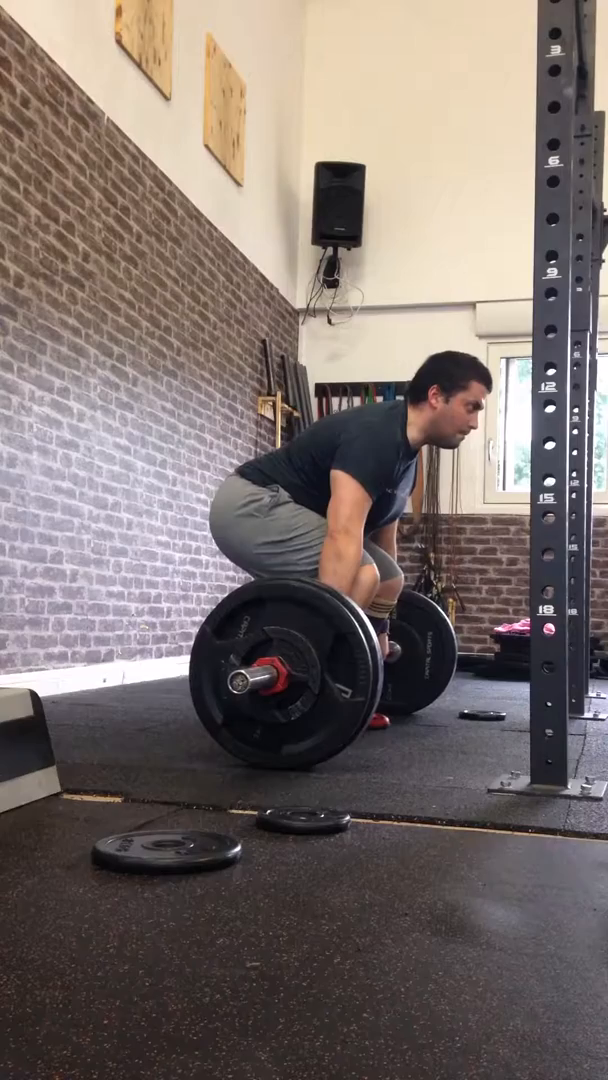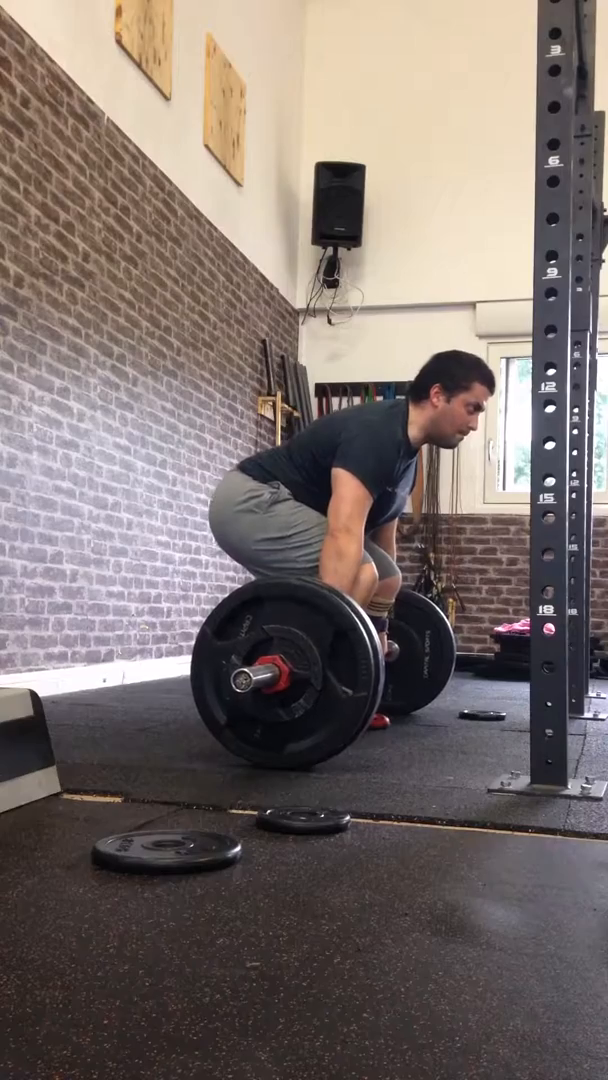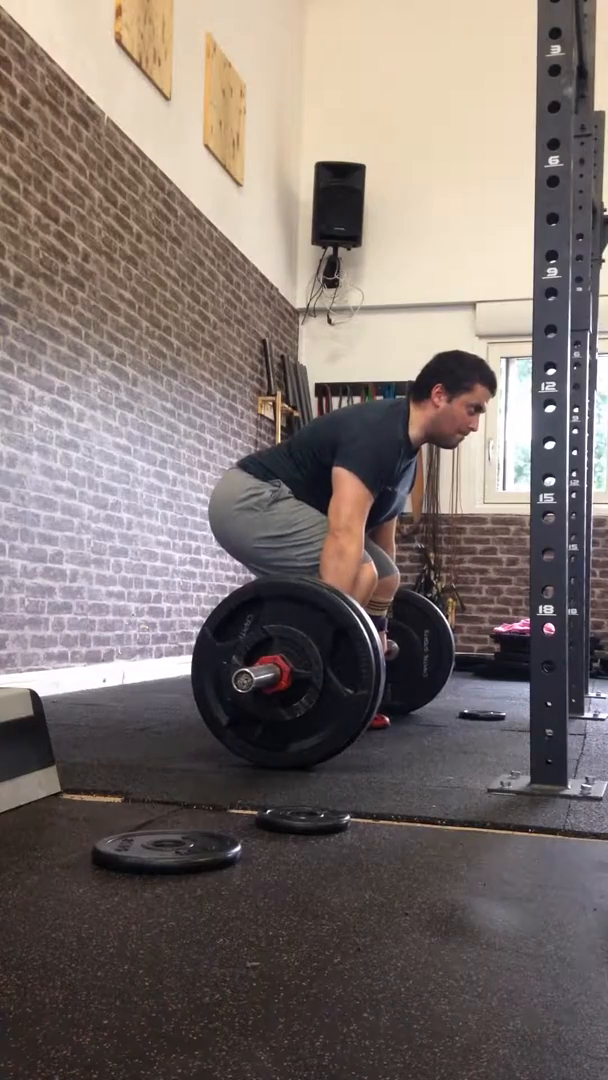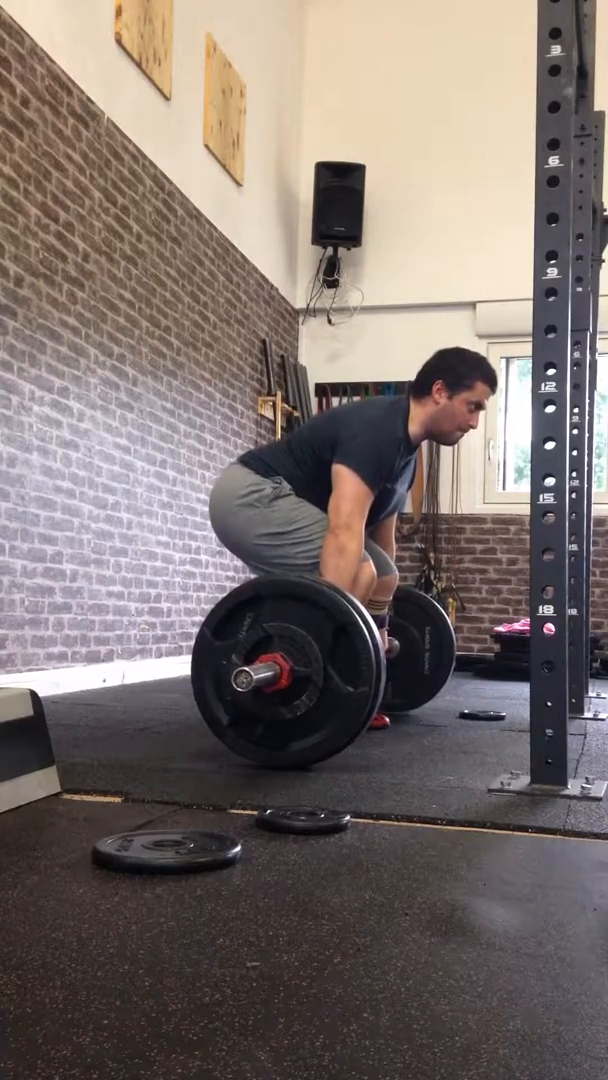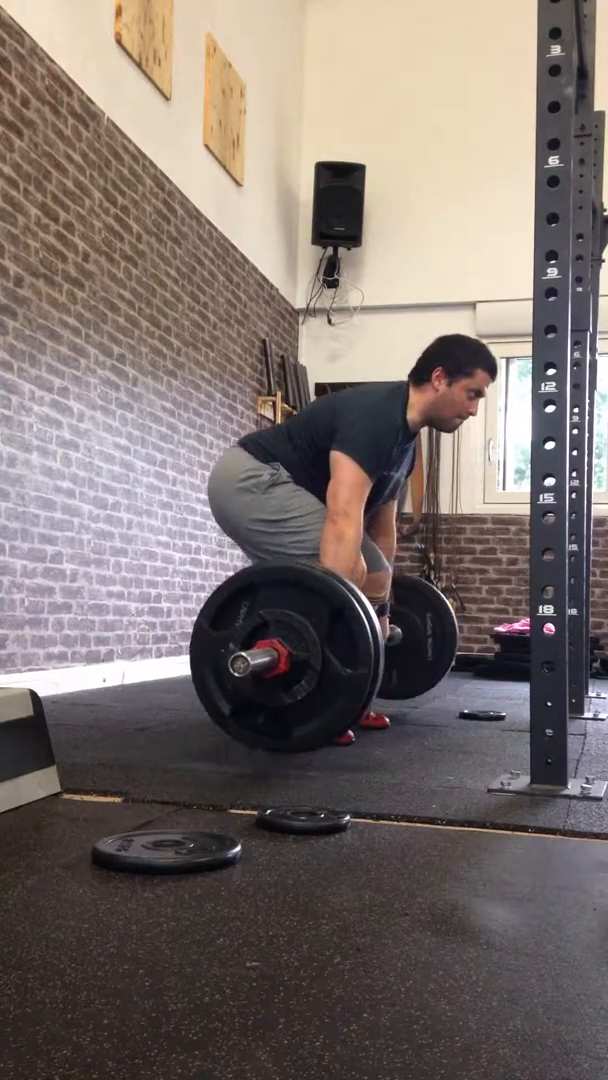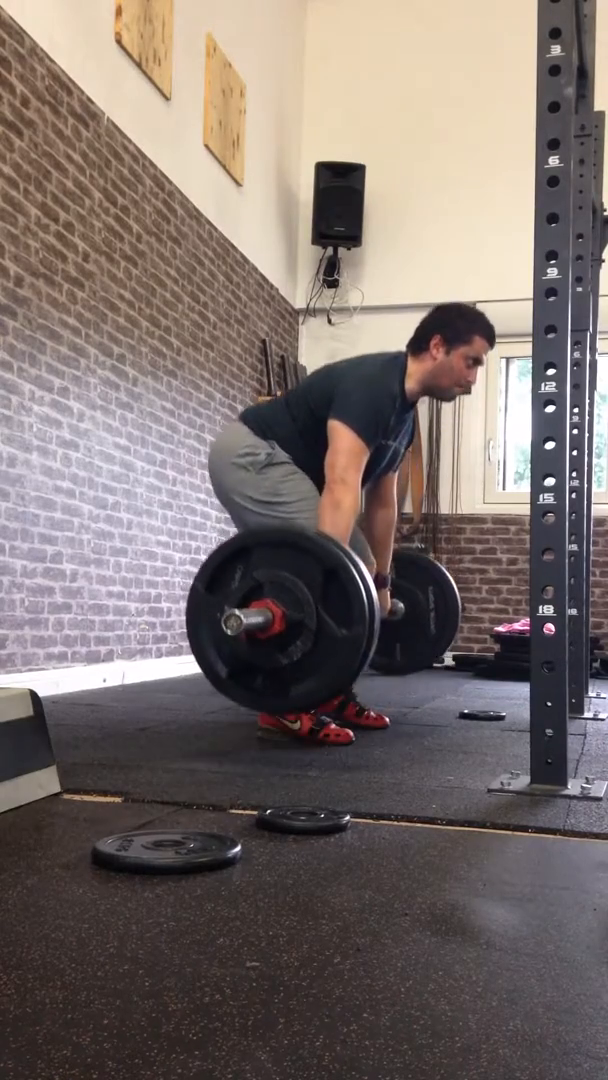
dt=0.3s
person 1, frame 1
left shoulder: (404, 452)
right shoulder: (375, 436)
left elbow: (382, 536)
right elbow: (344, 536)
left wrist: (379, 633)
left hip: (273, 511)
right hip: (250, 506)
left knee: (388, 580)
right knee: (358, 575)
person 1, frame 2
left shoulder: (404, 450)
right shoulder: (376, 435)
left elbow: (382, 536)
right elbow: (344, 535)
left wrist: (378, 631)
left hip: (276, 508)
right hip: (249, 502)
left knee: (387, 579)
right knee: (356, 574)
person 1, frame 3
left shoulder: (404, 449)
right shoulder: (376, 433)
left elbow: (381, 537)
right elbow: (344, 534)
left wrist: (378, 629)
left hip: (273, 504)
right hip: (249, 499)
left knee: (384, 578)
right knee: (357, 573)
person 1, frame 4
left shoulder: (404, 447)
right shoulder: (376, 431)
left elbow: (381, 536)
right elbow: (345, 533)
left wrist: (380, 626)
left hip: (269, 500)
right hip: (250, 496)
left knee: (383, 577)
right knee: (354, 572)
person 1, frame 5
left shoulder: (403, 434)
right shoulder: (376, 417)
left elbow: (381, 526)
right elbow: (344, 520)
left wrist: (381, 610)
left hip: (274, 487)
right hip: (249, 480)
left knee: (374, 573)
right knee: (347, 569)
person 1, frame 6
left shoulder: (403, 407)
right shoulder: (371, 386)
left elbow: (382, 501)
right elbow: (342, 488)
left wrist: (381, 581)
left hip: (283, 464)
right hip: (252, 454)
left ankle: (330, 693)
